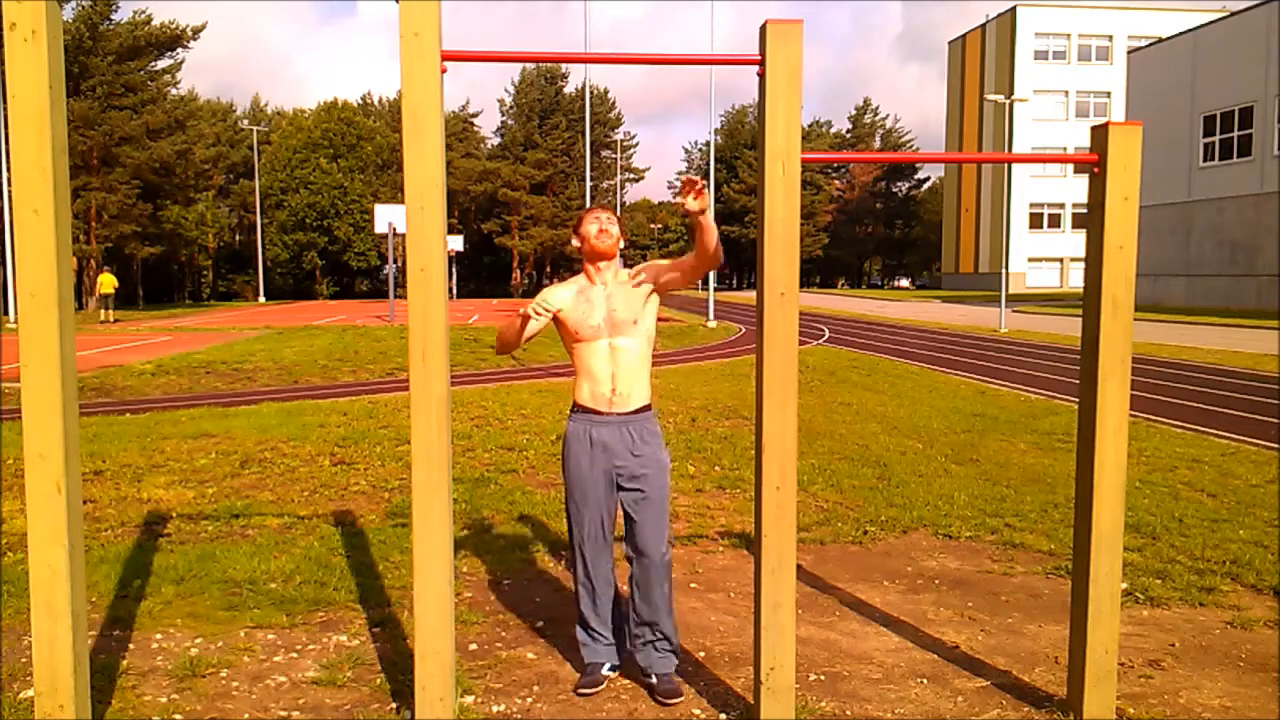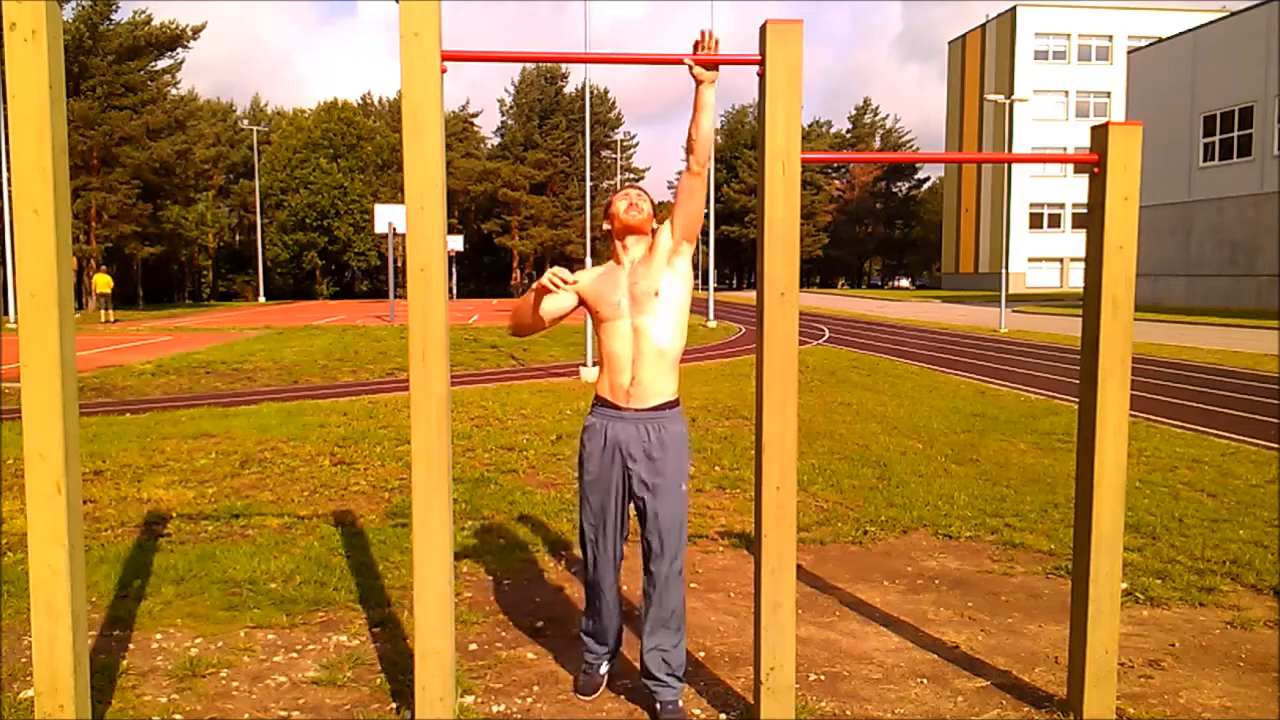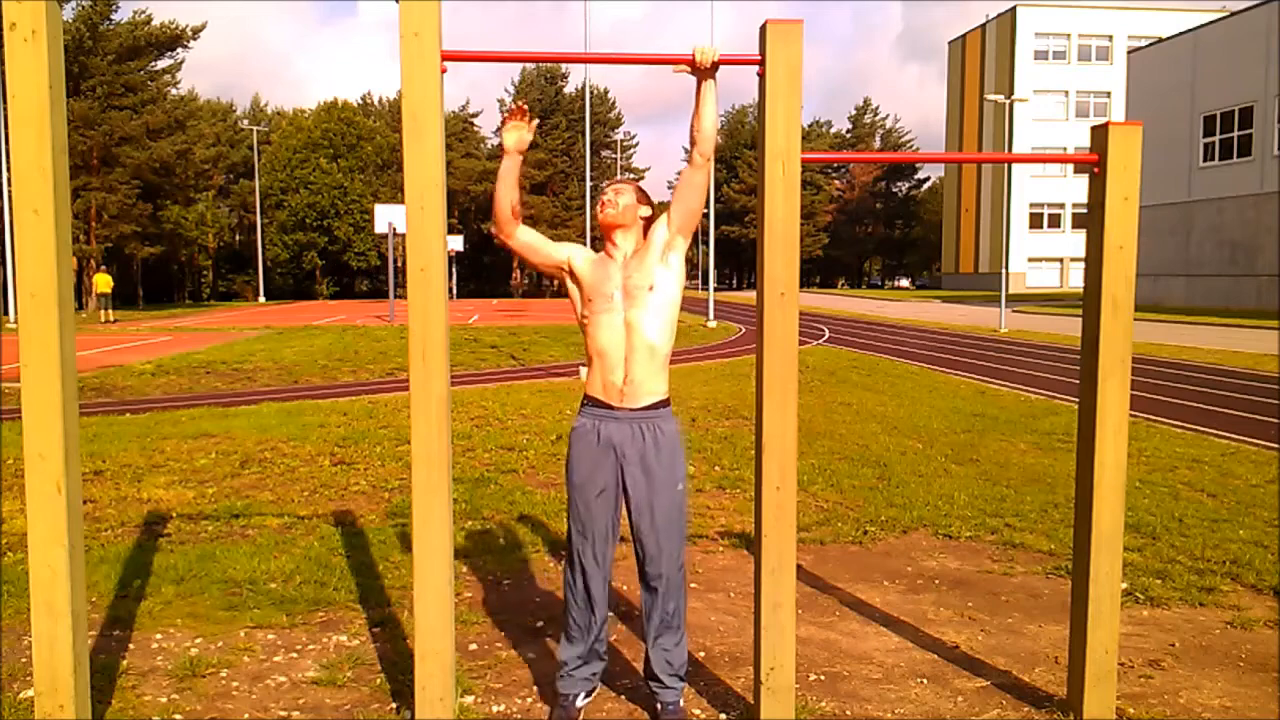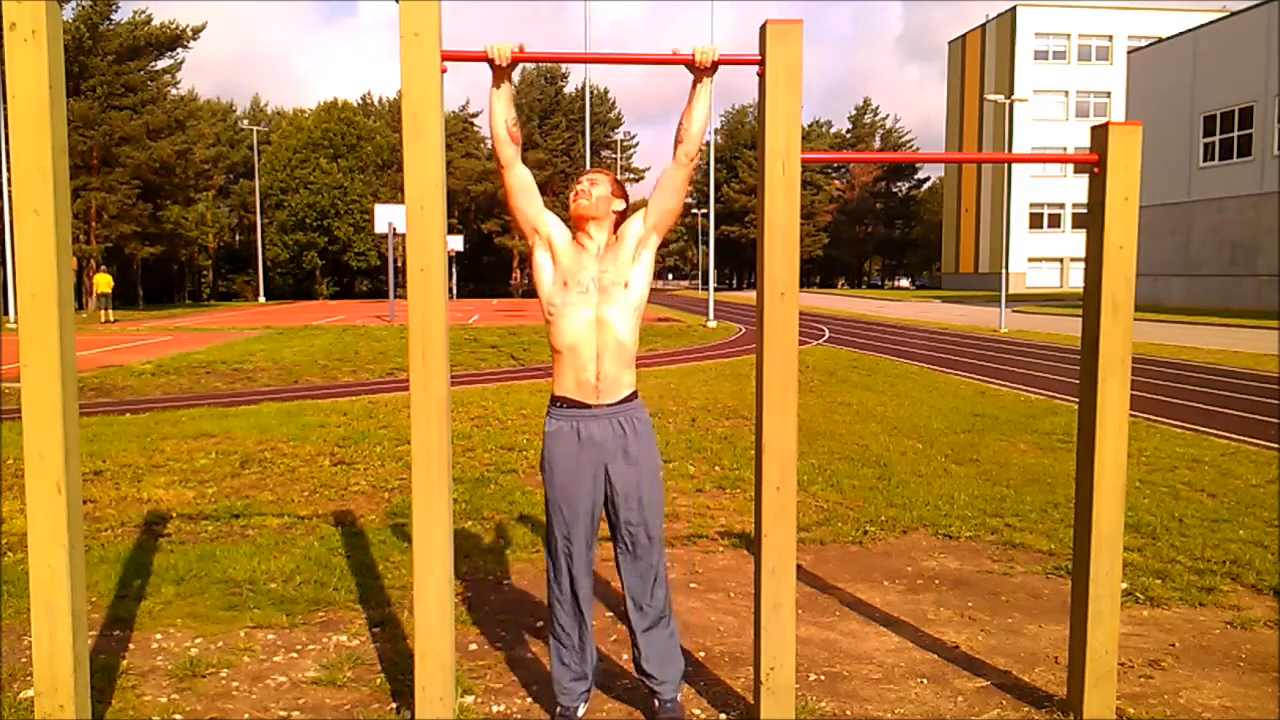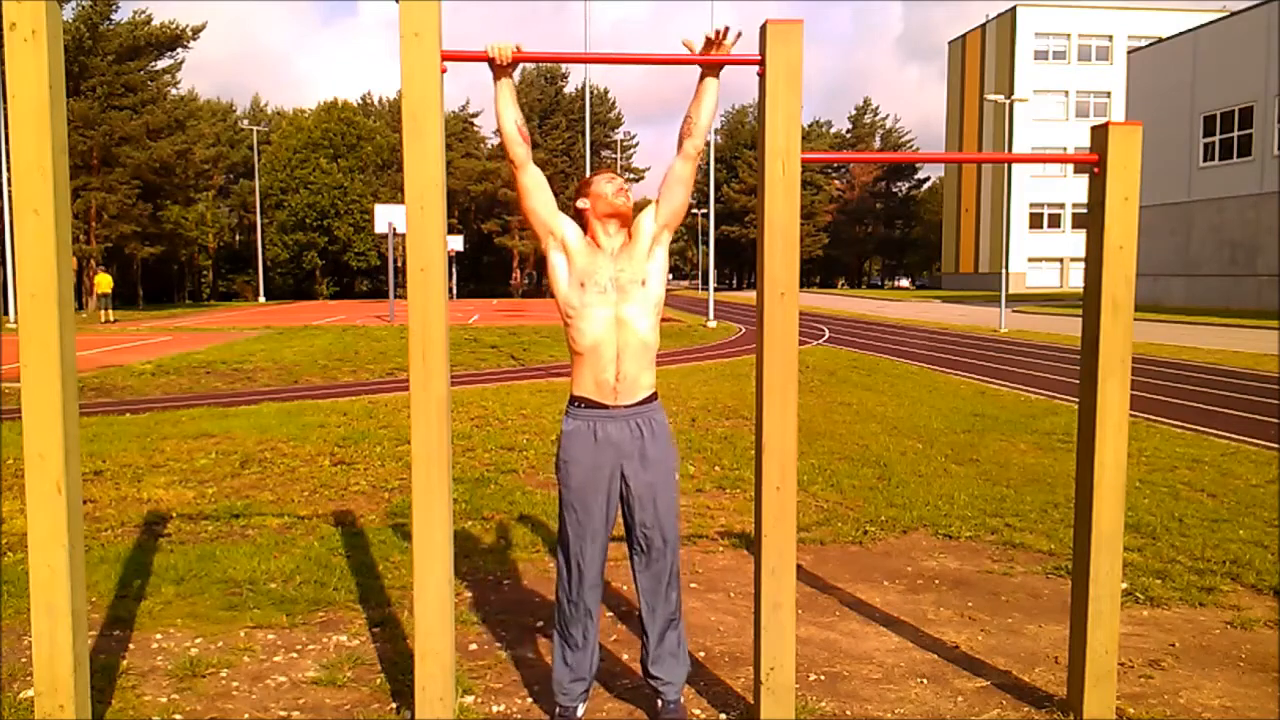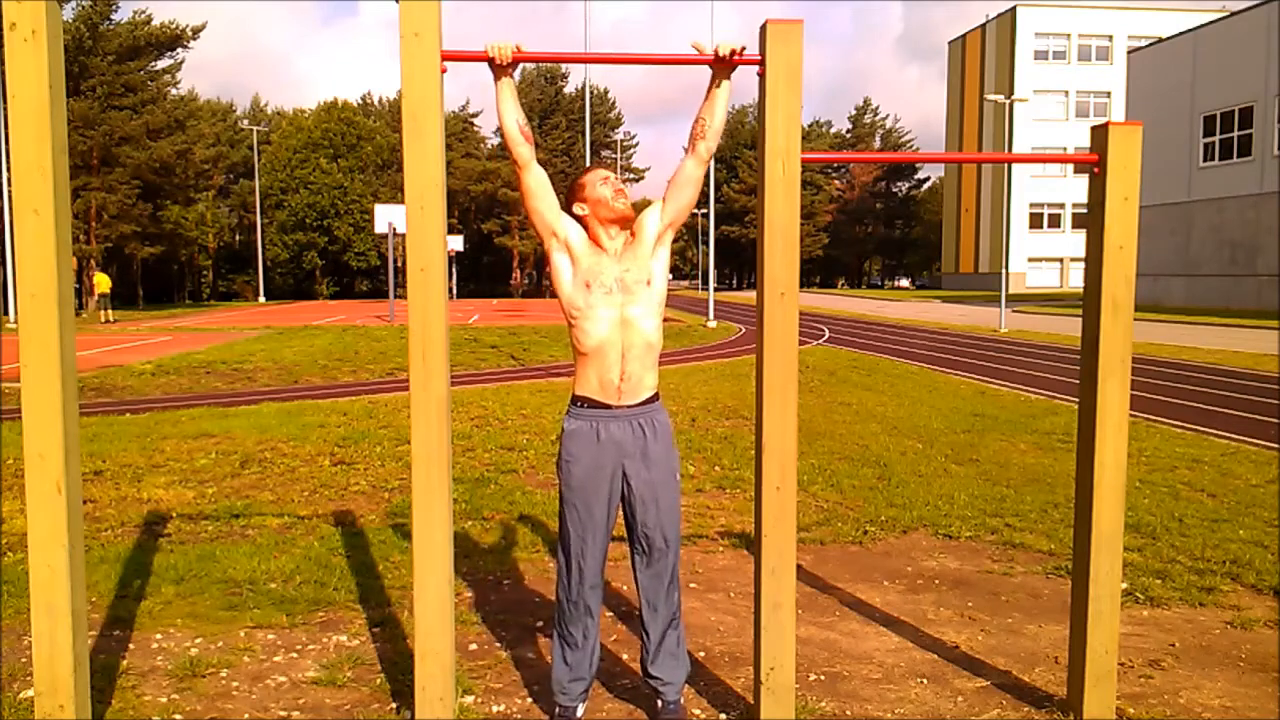
dt=0.5s
person 1, frame 1
left shoulder: (649, 276)
right shoulder: (561, 295)
left elbow: (708, 260)
right elbow: (503, 344)
left wrist: (702, 216)
right wrist: (524, 314)
left hip: (641, 429)
right hip: (586, 431)
left knee: (652, 549)
right knee: (590, 547)
left ankle: (657, 658)
right ankle: (601, 653)
person 1, frame 2
left shoulder: (675, 251)
right shoulder: (588, 280)
left elbow: (697, 165)
right elbow: (520, 327)
left wrist: (704, 88)
right wrist: (540, 289)
left hip: (663, 430)
right hip: (603, 427)
left knee: (663, 560)
right knee: (600, 554)
right ankle: (598, 652)
person 1, frame 3
left shoulder: (667, 245)
right shoulder: (578, 263)
left elbow: (701, 159)
right elbow: (506, 228)
left wrist: (705, 80)
right wrist: (513, 156)
left hip: (654, 428)
right hip: (593, 426)
left knee: (662, 562)
right knee: (587, 559)
person 1, frame 4
left shoulder: (639, 241)
right shoulder: (549, 242)
left elbow: (685, 157)
right elbow: (509, 156)
left wrist: (702, 80)
right wrist: (501, 79)
left hip: (628, 423)
right hip: (567, 426)
left knee: (645, 558)
right knee: (570, 563)
person 1, frame 5
left shoulder: (653, 237)
right shoulder: (564, 242)
left elbow: (689, 151)
right elbow: (520, 156)
left wrist: (710, 75)
right wrist: (503, 79)
left hip: (648, 423)
right hip: (585, 427)
left knee: (659, 558)
right knee: (580, 564)
person 1, frame 6
left shoulder: (655, 235)
right shoulder: (566, 244)
left elbow: (699, 150)
right elbow: (524, 156)
left wrist: (720, 76)
right wrist: (503, 79)
left hip: (649, 423)
right hip: (587, 427)
left knee: (659, 558)
right knee: (580, 564)
